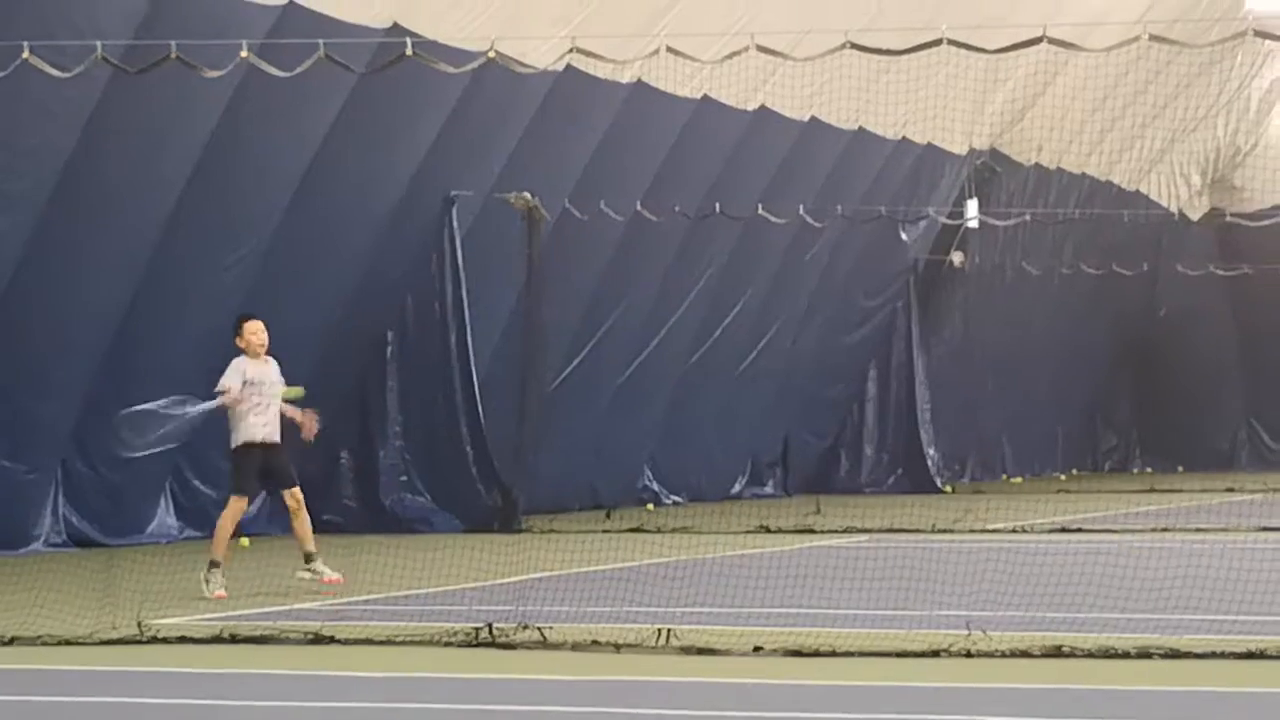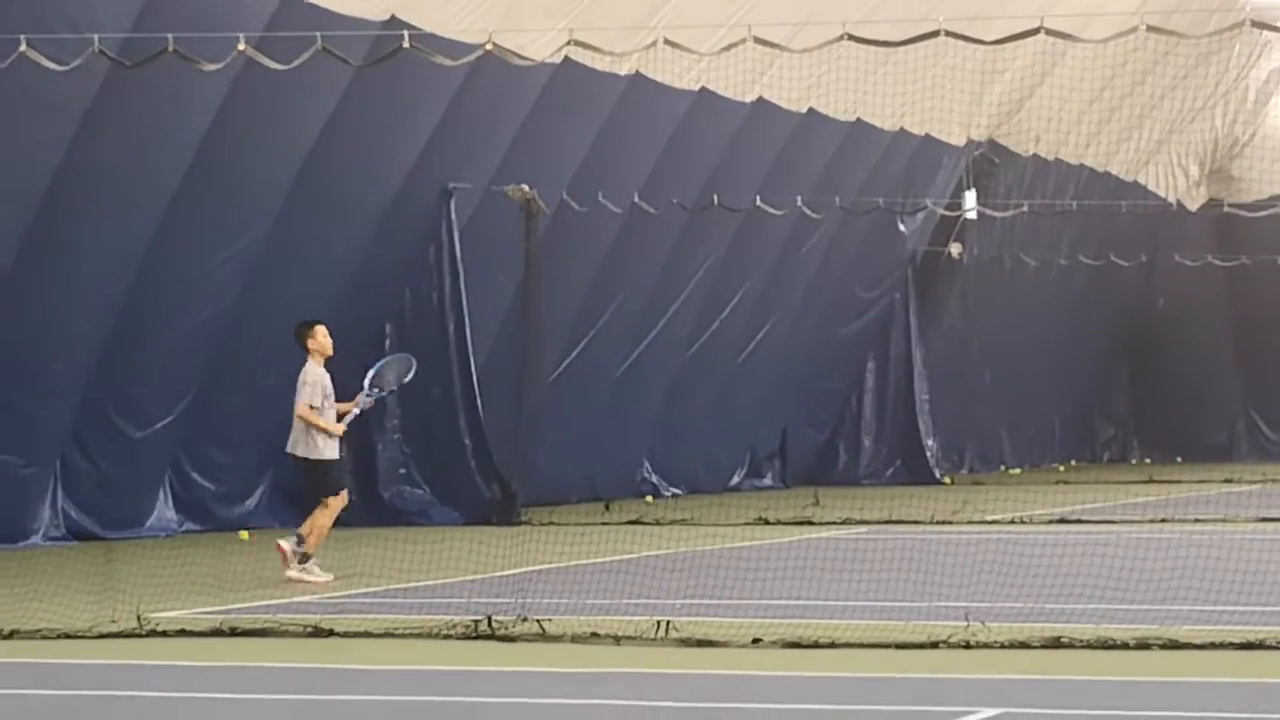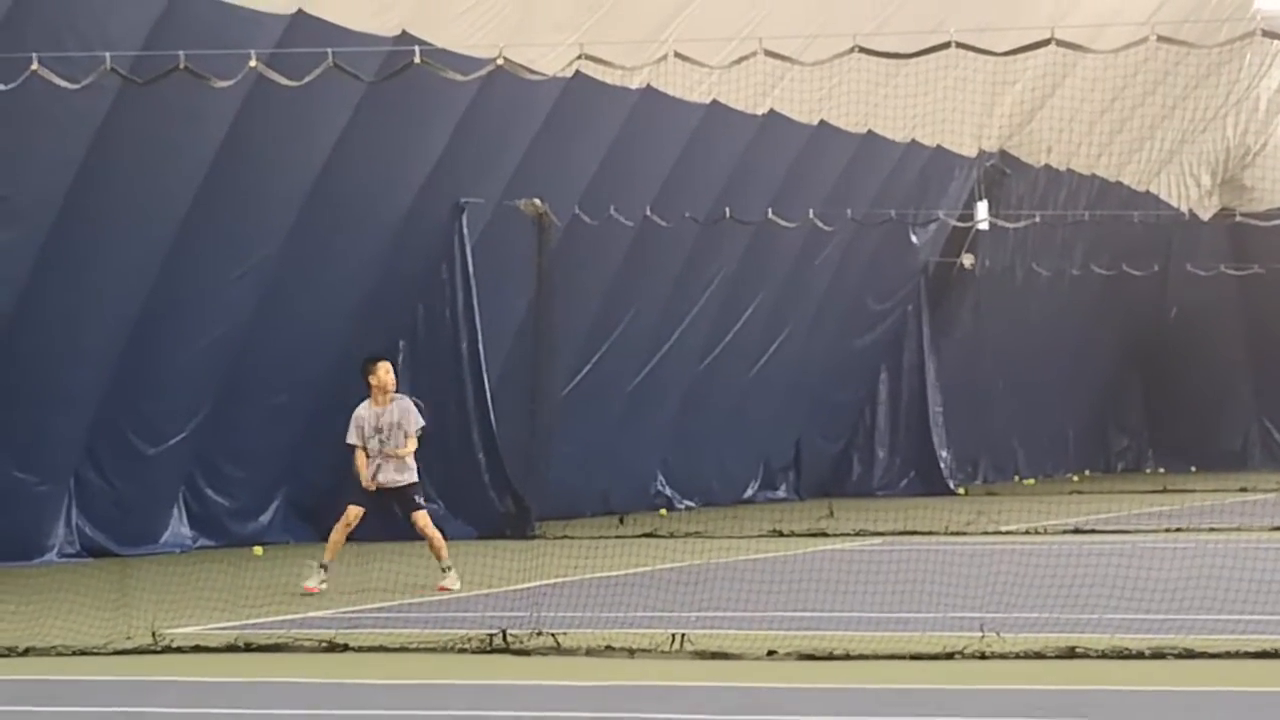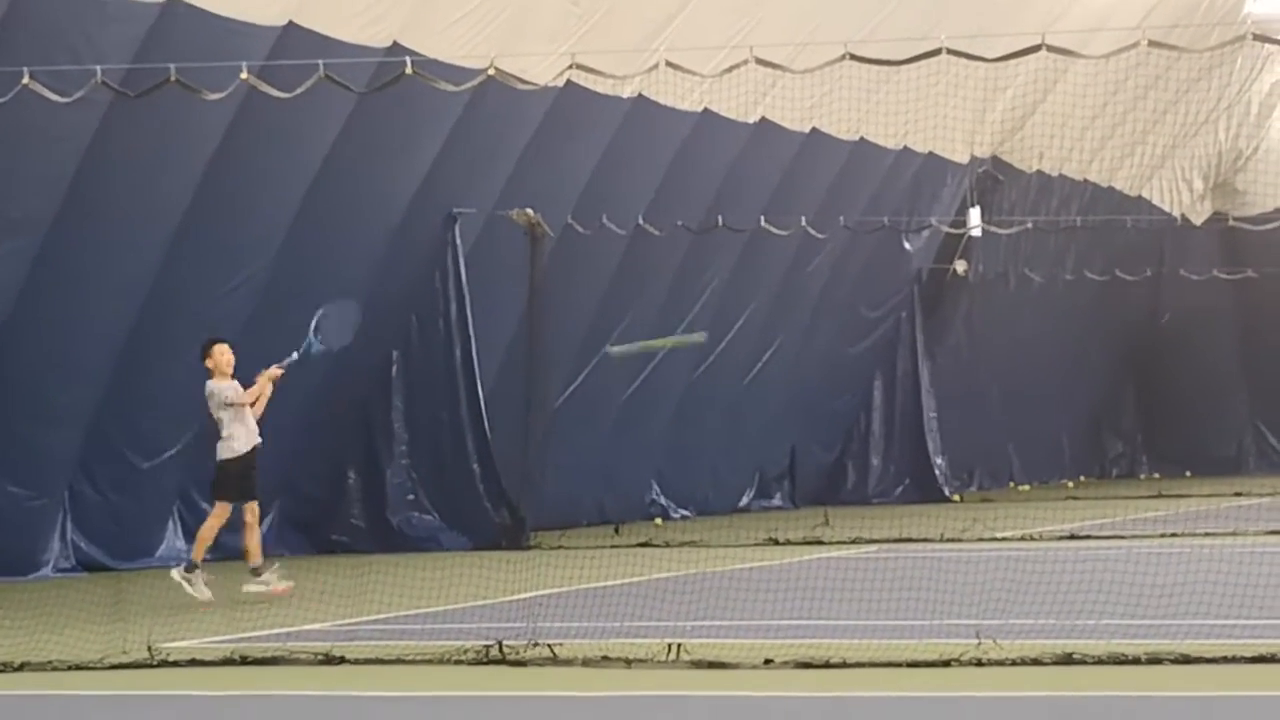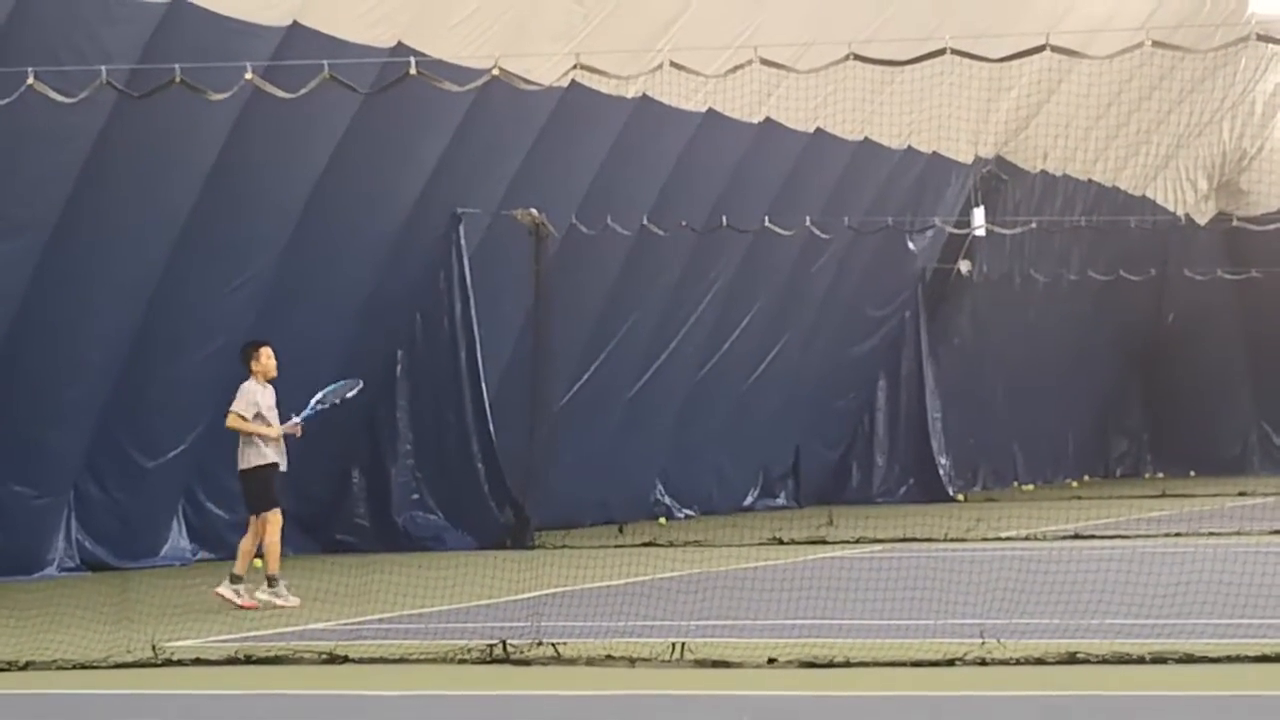
dt=1s
person 1, frame 1
left shoulder: (272, 365)
right shoulder: (238, 366)
right elbow: (227, 399)
left wrist: (297, 416)
right wrist: (233, 397)
left hip: (273, 444)
right hip: (248, 446)
left knee: (296, 502)
right knee: (236, 507)
left ankle: (312, 564)
right ankle: (214, 570)
person 1, frame 2
left shoulder: (318, 373)
right shoulder: (313, 375)
right elbow: (302, 411)
left wrist: (352, 405)
right wrist: (330, 428)
left hip: (317, 451)
right hip: (316, 451)
left knee: (339, 499)
right knee: (332, 504)
left ankle: (295, 542)
right ankle: (303, 564)
person 1, frame 3
left shoulder: (404, 404)
right shoulder: (360, 413)
left elbow: (413, 440)
right elbow: (359, 450)
left wrist: (404, 452)
right wrist: (364, 477)
left hip: (404, 478)
right hip: (370, 478)
left knee: (424, 525)
right knee: (349, 519)
left ankle: (448, 571)
right ankle: (321, 573)
person 1, frame 4
left shoulder: (232, 385)
right shoulder: (213, 387)
left elbow: (251, 415)
right elbow: (245, 399)
left wrist: (266, 388)
right wrist: (266, 377)
left hip: (246, 455)
right hip: (233, 456)
left knee: (252, 516)
right knee: (220, 515)
left ankle: (258, 576)
right ankle: (191, 570)
person 1, frame 5
left shoulder: (267, 390)
right shoulder: (249, 389)
right elbow: (232, 421)
left wrist: (287, 428)
right wrist: (264, 430)
left hip: (265, 464)
right hip: (258, 464)
left knee: (257, 527)
right knee: (273, 521)
left ankle: (233, 584)
right ankle: (273, 586)
